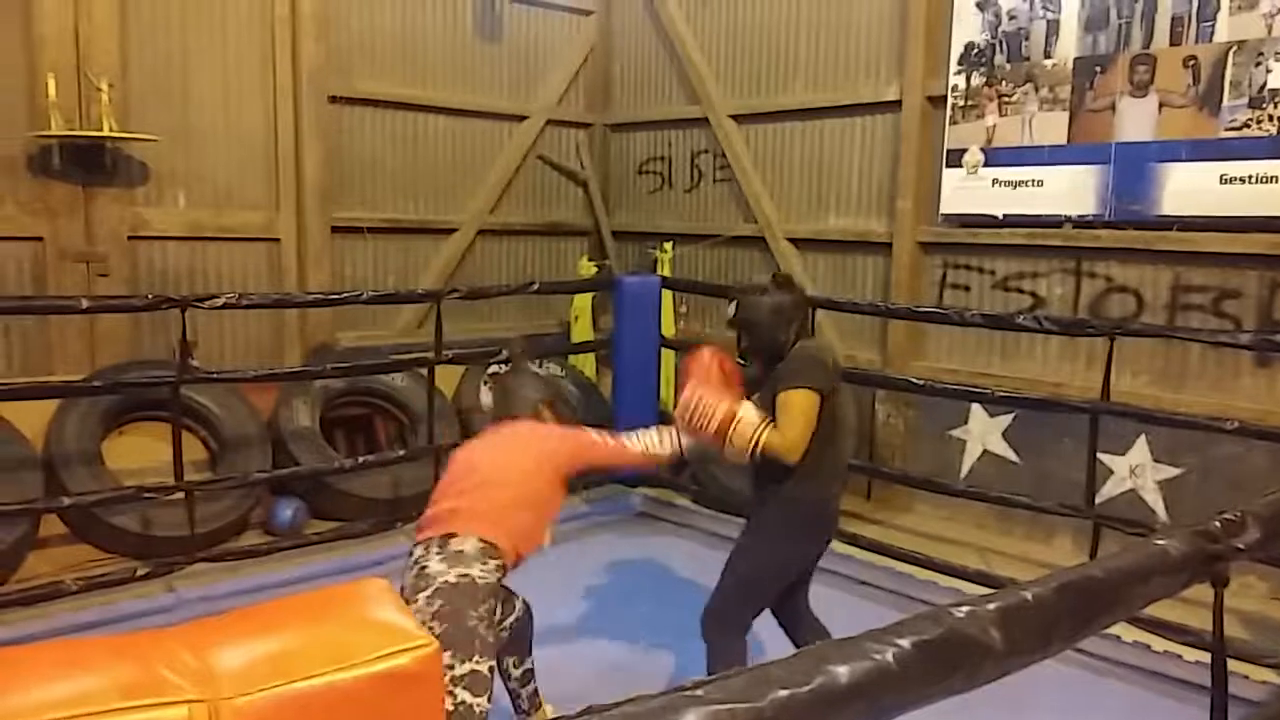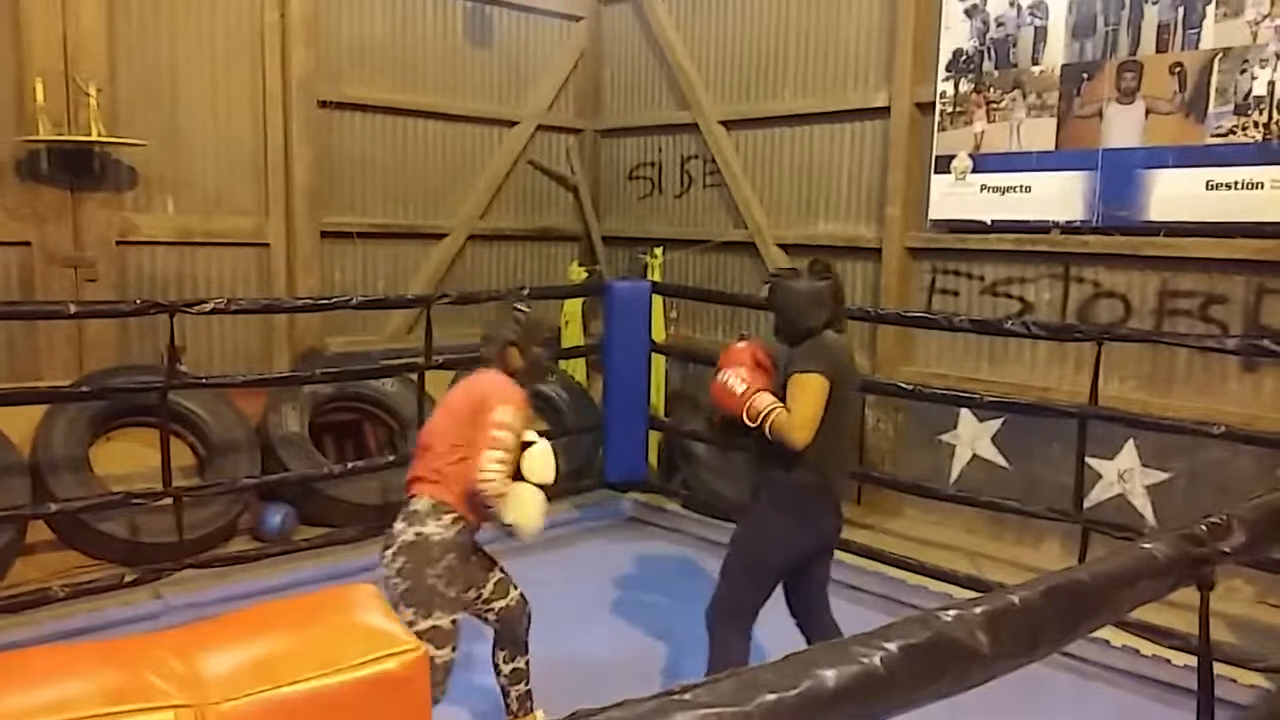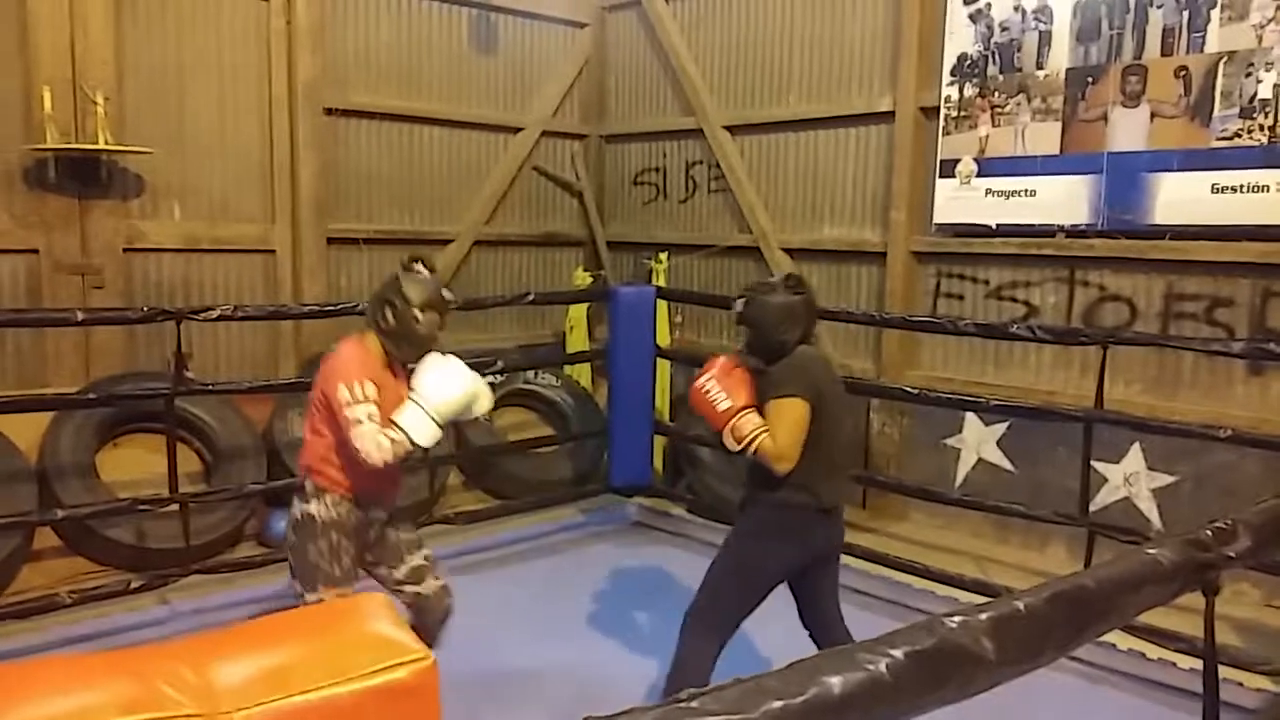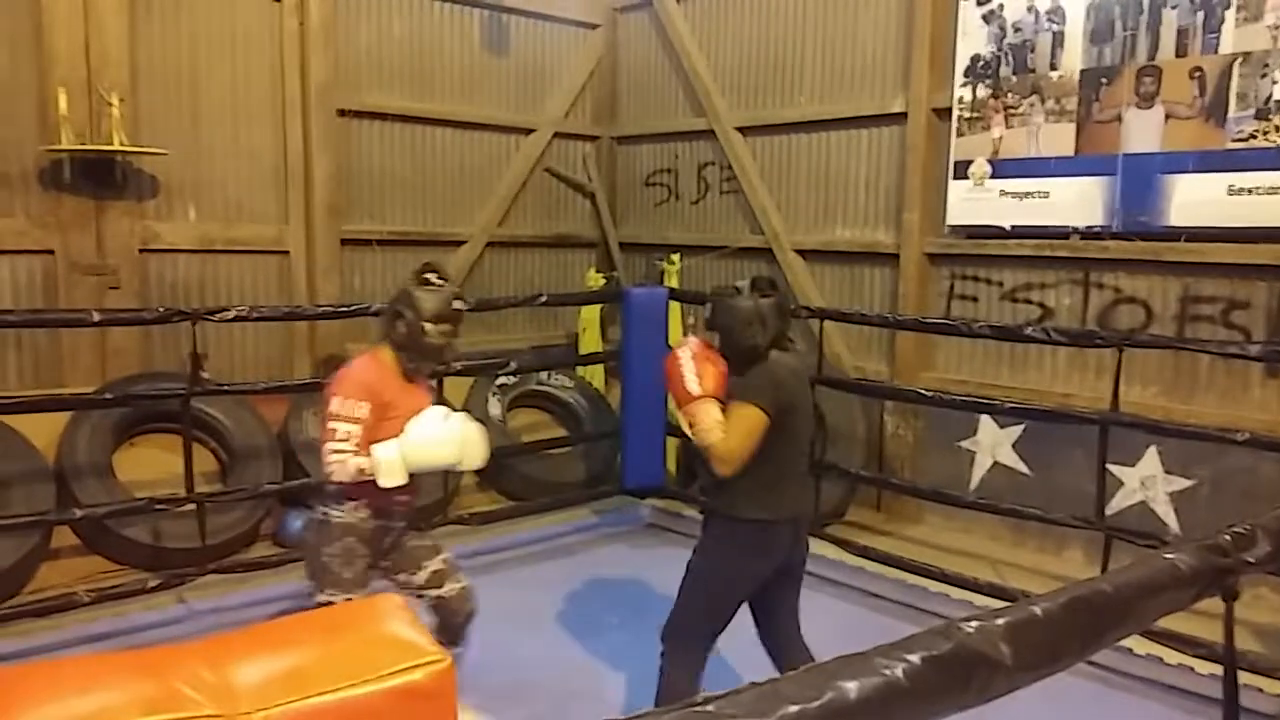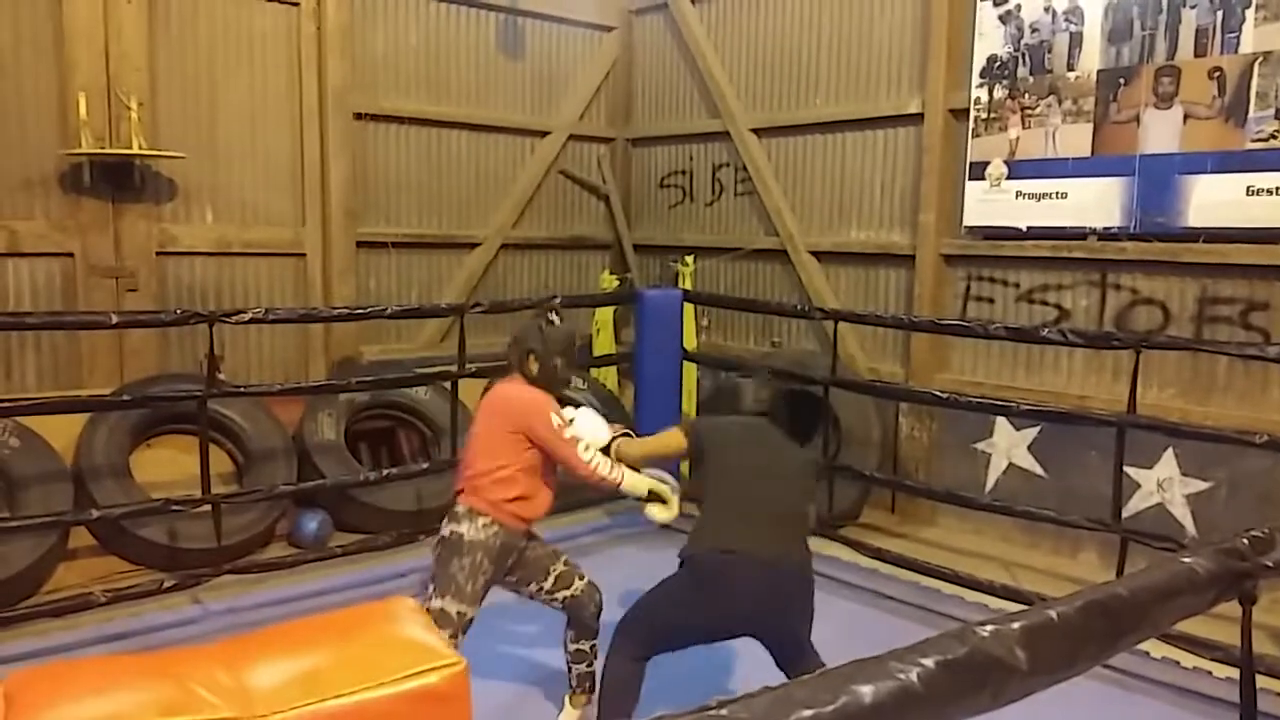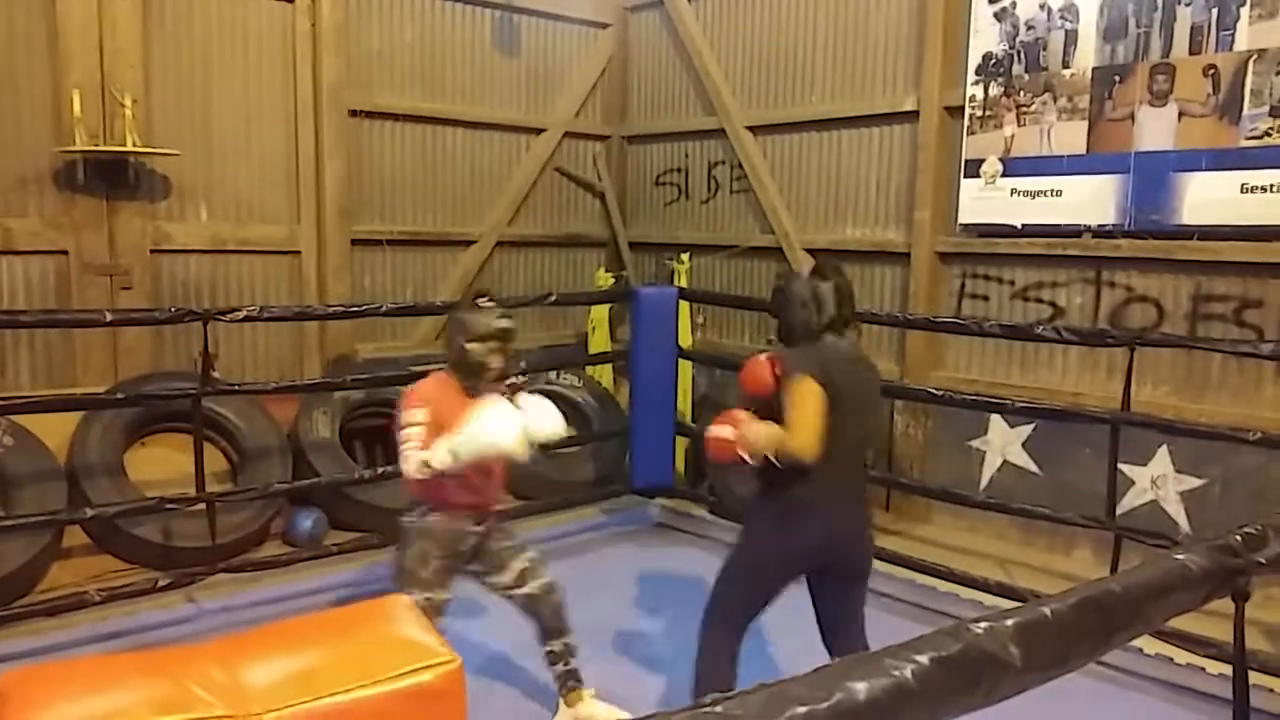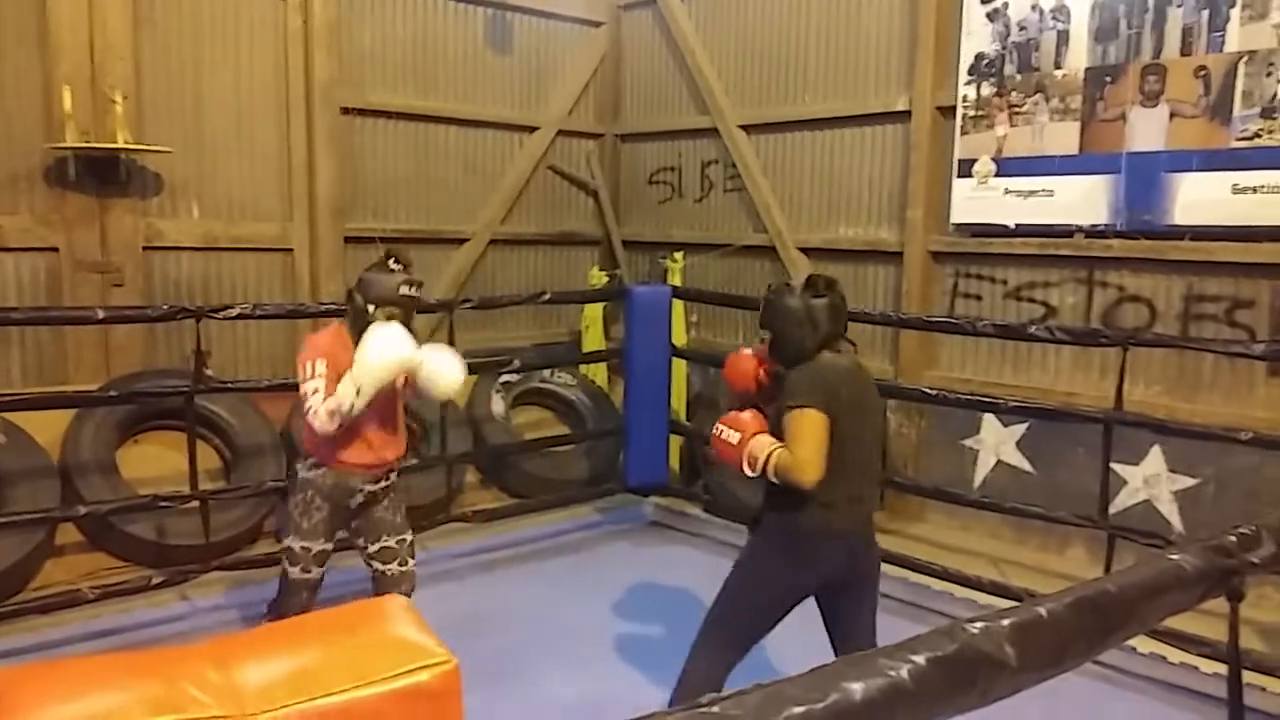
dt=0.4s
person 1, frame 1
left shoulder: (803, 366)
right shoulder: (795, 362)
left elbow: (787, 447)
right elbow: (768, 423)
left wrist: (729, 417)
right wrist: (730, 404)
left hip: (792, 511)
right hip: (806, 510)
left knee: (721, 621)
right knee: (791, 610)
person 1, frame 2
left shoulder: (815, 355)
right shoulder: (833, 352)
left elbow: (795, 432)
left wrist: (754, 395)
right wrist: (766, 384)
left hip: (788, 502)
right hip: (821, 506)
left knee: (727, 616)
right knee: (813, 612)
person 1, frame 3
left shoulder: (789, 374)
right shoulder: (817, 366)
left elbow: (780, 457)
left wrist: (734, 412)
right wrist: (750, 402)
left hip: (780, 520)
right hip: (823, 519)
left knee: (702, 628)
right knee: (828, 627)
person 1, frame 4
left shoulder: (762, 381)
right shoulder: (788, 369)
left elbow: (723, 462)
left wrist: (697, 398)
right wrist: (710, 394)
left hip: (742, 533)
right hip: (788, 532)
left knee: (683, 645)
right knee: (785, 640)
person 1, frame 5
left shoulder: (714, 432)
right shoulder: (802, 463)
left elbow: (634, 452)
left wrist: (617, 444)
left hip: (716, 577)
right hip: (788, 587)
left knee: (627, 647)
right knee: (800, 659)
person 1, frame 6
left shoulder: (810, 361)
right shoulder: (862, 366)
left elbow: (801, 448)
left wrist: (753, 435)
left hip: (794, 517)
right hip: (848, 523)
left knee: (721, 626)
right knee: (849, 647)
person 1, frame 7
left shoulder: (809, 380)
right shoulder: (858, 375)
left elbow: (805, 472)
left wrist: (759, 445)
right wrist: (774, 392)
left hip: (796, 541)
right hip: (856, 542)
left knee: (716, 648)
person 2, frame 1
left shoulder: (477, 448)
right shoulder: (559, 442)
right elbow: (634, 449)
right wrist: (680, 440)
left hip: (430, 565)
right hip: (458, 579)
left knee: (516, 621)
person 2, frame 2
left shoulder: (475, 388)
right shoulder: (506, 394)
right elbow: (490, 480)
left wrist: (523, 463)
right wrist: (515, 506)
left hip: (450, 535)
right hip: (431, 538)
left knee: (513, 612)
right knee: (429, 670)
person 2, frame 3
left shoulder: (399, 362)
right shoulder: (351, 364)
right elbow: (375, 450)
left wrist: (462, 396)
right wrist: (428, 408)
left hip: (377, 511)
right hip: (329, 517)
left knee: (434, 602)
person 2, frame 4
left shoulder: (417, 376)
right shoulder: (361, 379)
right elbow: (339, 467)
left wrist: (450, 448)
right wrist: (412, 453)
left hip: (394, 519)
right hip: (348, 522)
left knee: (458, 603)
person 2, frame 5
left shoulder: (510, 399)
right shoulder: (527, 403)
right elbow: (585, 463)
left wrist: (573, 435)
right wrist: (644, 483)
left hip: (514, 537)
right hip: (475, 536)
left knee: (586, 602)
person 2, frame 6
left shoulder: (495, 395)
right shoulder: (424, 396)
left elbow: (508, 451)
right elbow: (414, 466)
left wrist: (530, 427)
right wrist: (466, 444)
left hip: (483, 526)
right hip: (432, 526)
left knee: (546, 601)
person 2, frame 7
left shoulder: (396, 347)
right shoulder: (321, 347)
left elbow: (406, 388)
right elbow: (322, 420)
left wrist: (432, 375)
right wrist: (365, 376)
left hip: (379, 486)
right hip: (323, 484)
left knee: (397, 588)
right knee: (295, 599)
